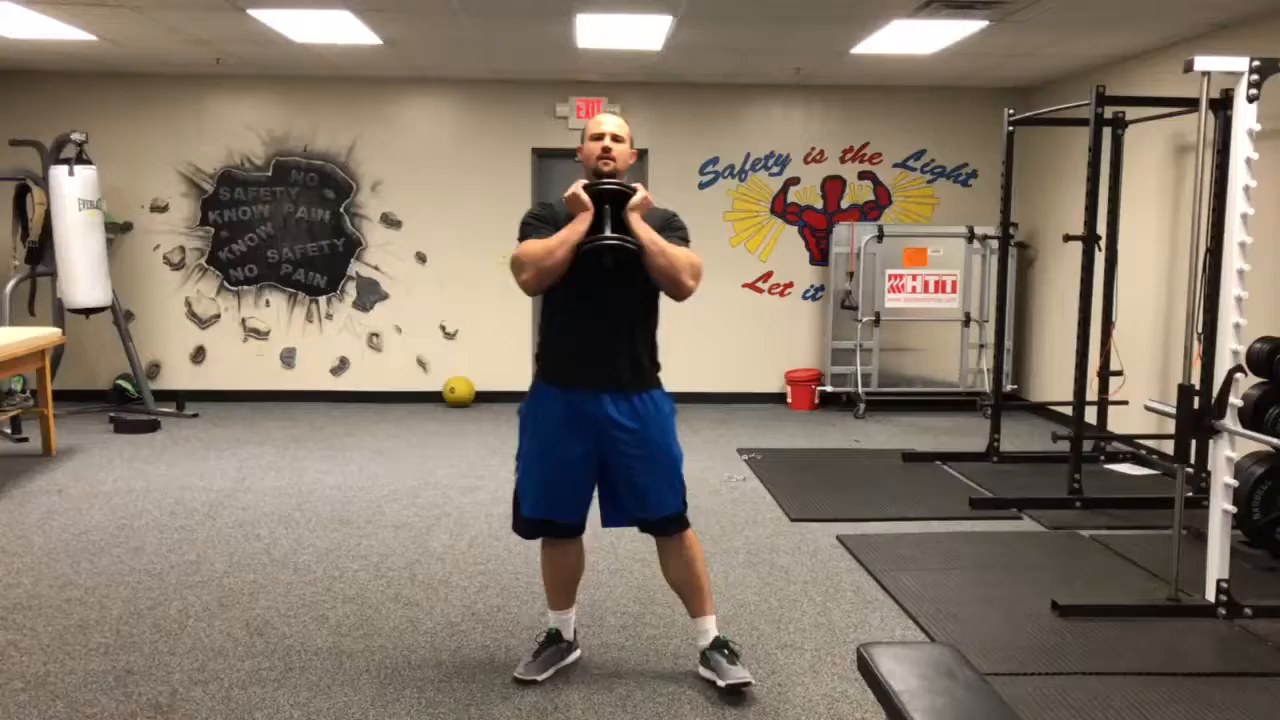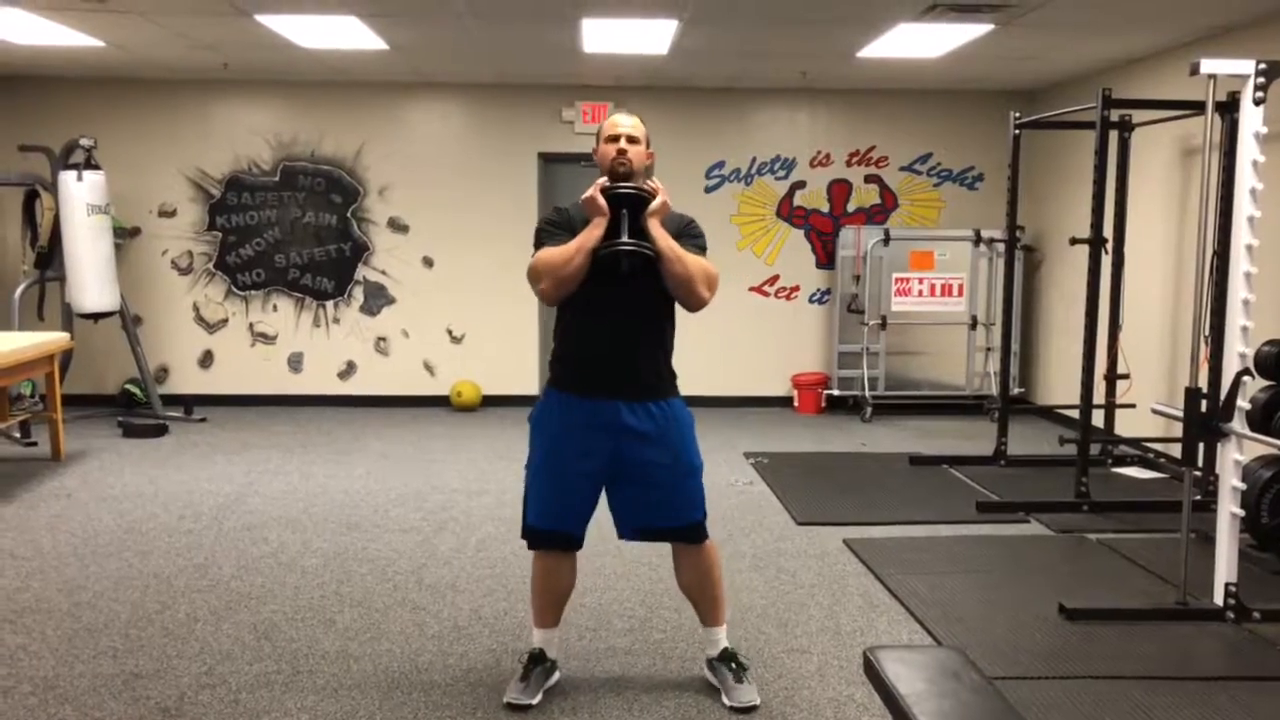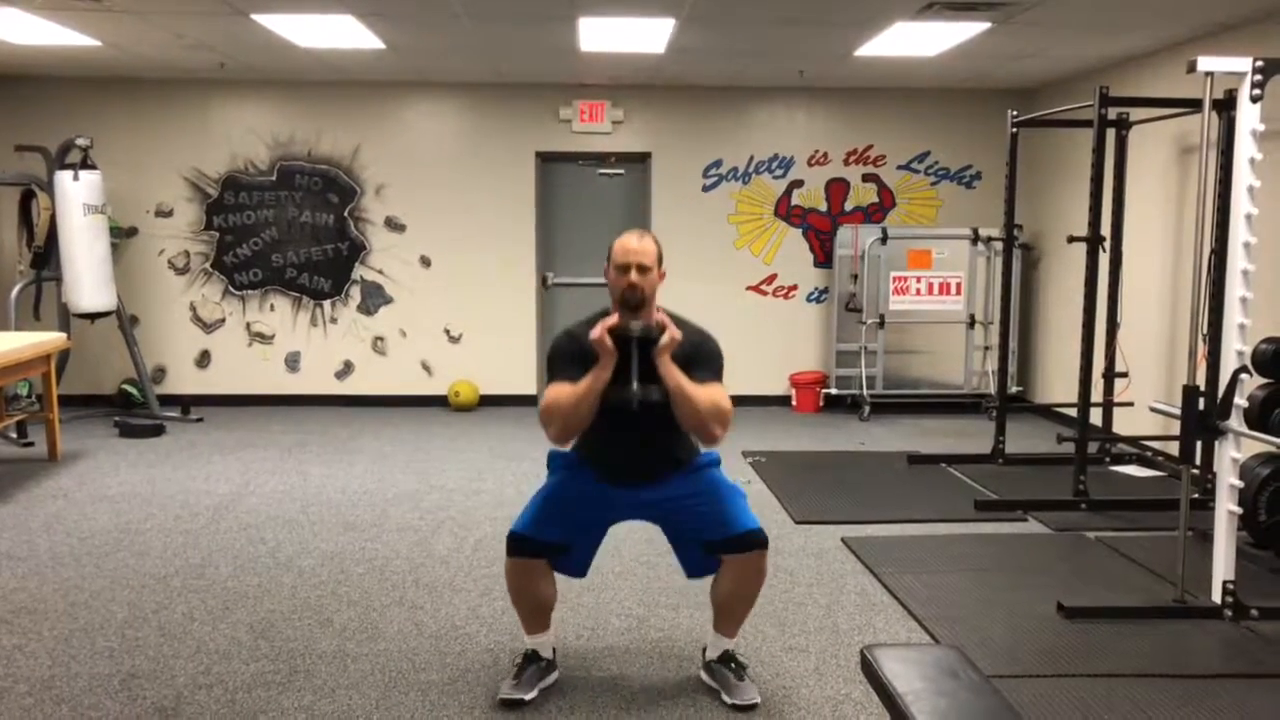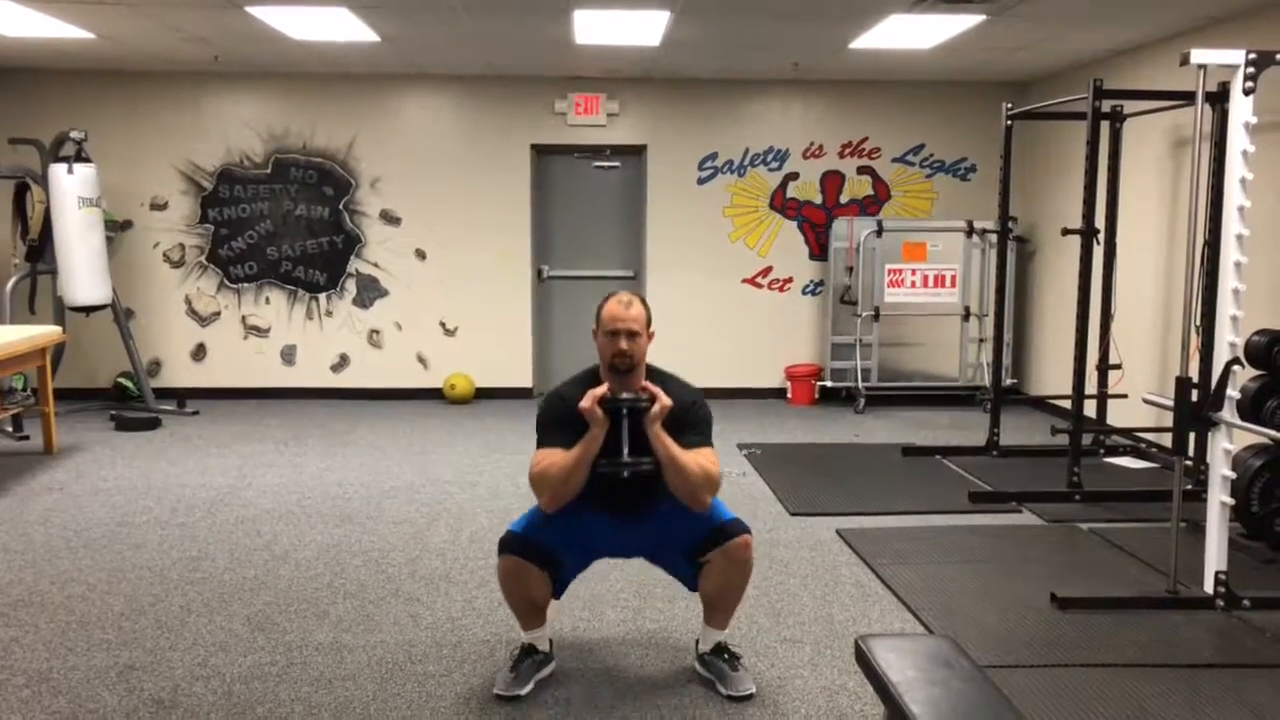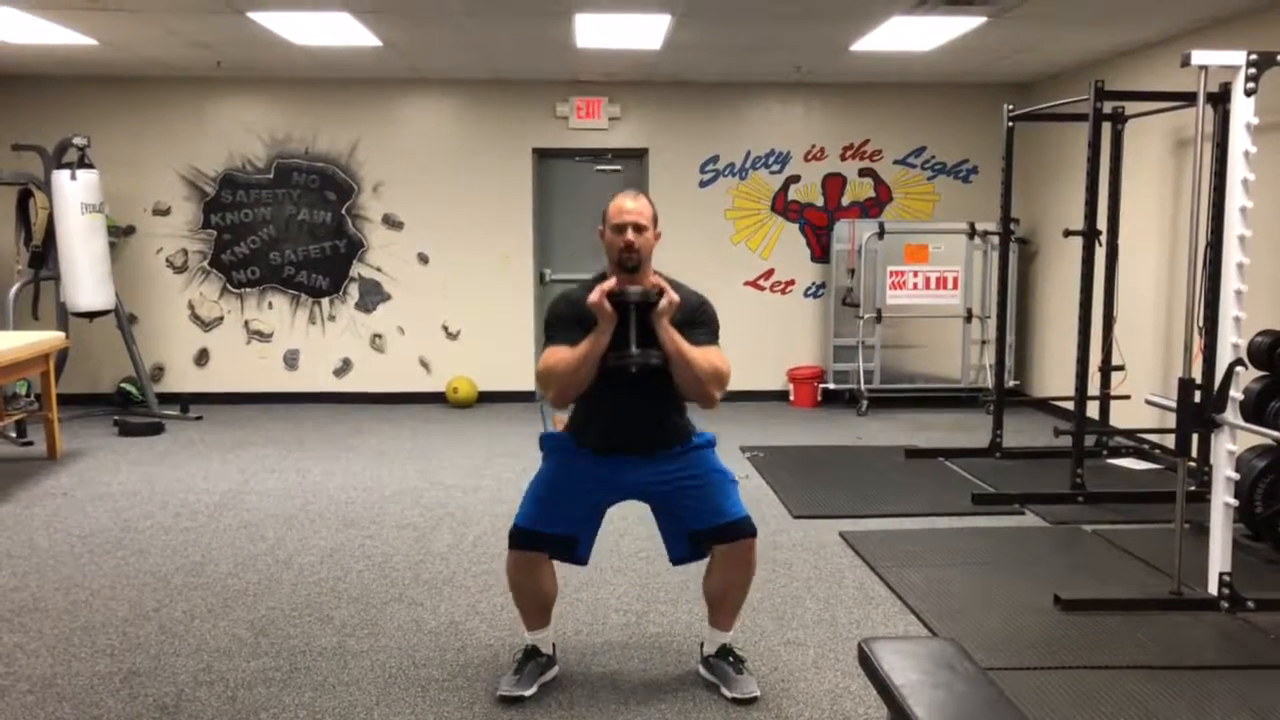
dt=1s
person 1, frame 1
left shoulder: (660, 221)
right shoulder: (549, 216)
left elbow: (684, 283)
right elbow: (530, 275)
left wrist: (634, 222)
right wrist: (583, 219)
left hip: (637, 398)
right hip: (560, 397)
left knee: (669, 521)
right knee: (555, 523)
left ankle: (711, 644)
right ankle: (563, 635)
person 1, frame 2
left shoulder: (678, 226)
right shoulder: (565, 219)
left elbow: (699, 294)
right elbow: (547, 285)
left wrist: (653, 225)
right wrist: (598, 223)
left hip: (655, 406)
right hip: (573, 404)
left knee: (689, 530)
right knee: (553, 535)
left ankle: (719, 653)
right ankle: (542, 656)
person 1, frame 3
left shoulder: (693, 343)
right shoulder: (576, 343)
left elbow: (714, 431)
right elbow: (558, 432)
left wrist: (665, 363)
right wrist: (604, 364)
left hip: (677, 476)
right hip: (593, 474)
left knee: (749, 544)
right knee: (524, 545)
left ankle: (719, 656)
right ankle: (540, 655)
person 1, frame 4
left shoulder: (682, 400)
right shoulder: (566, 401)
left elbow: (701, 494)
right elbow: (549, 496)
left wrist: (655, 429)
right wrist: (596, 430)
left hip: (662, 511)
right hip: (584, 513)
left knee: (735, 543)
right knee: (515, 553)
left ankle: (711, 648)
right ankle: (536, 648)
person 1, frame 5
left shoulder: (689, 305)
right shoulder: (572, 306)
left elbow: (711, 393)
right elbow: (556, 393)
left wrist: (665, 327)
right wrist: (602, 328)
left hip: (674, 454)
right hip: (587, 453)
left knee: (738, 540)
right knee: (526, 544)
left ankle: (716, 651)
right ankle: (539, 652)
